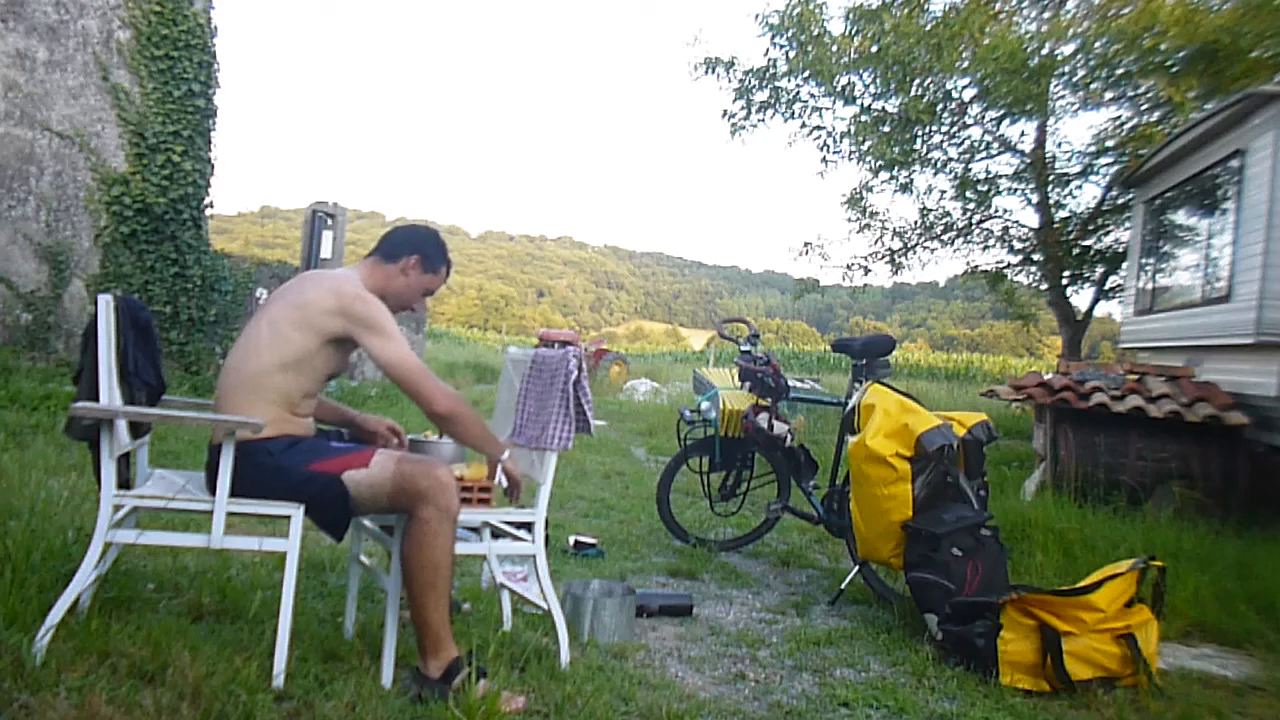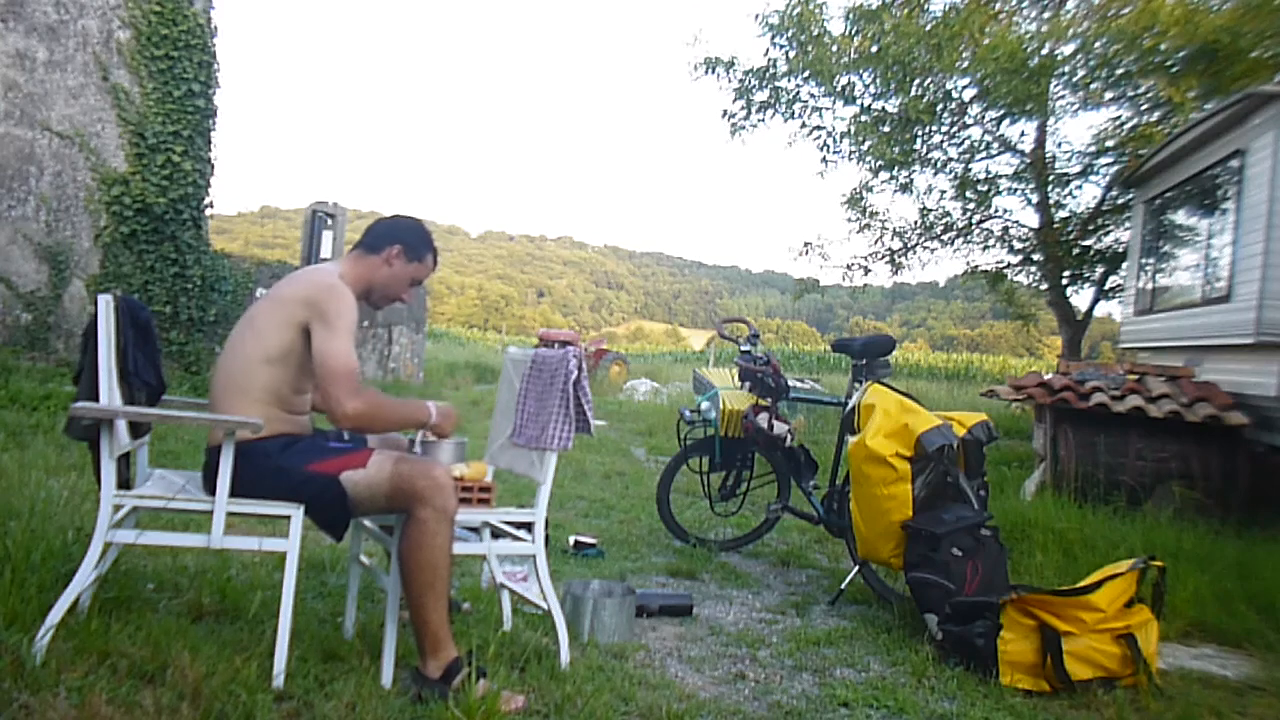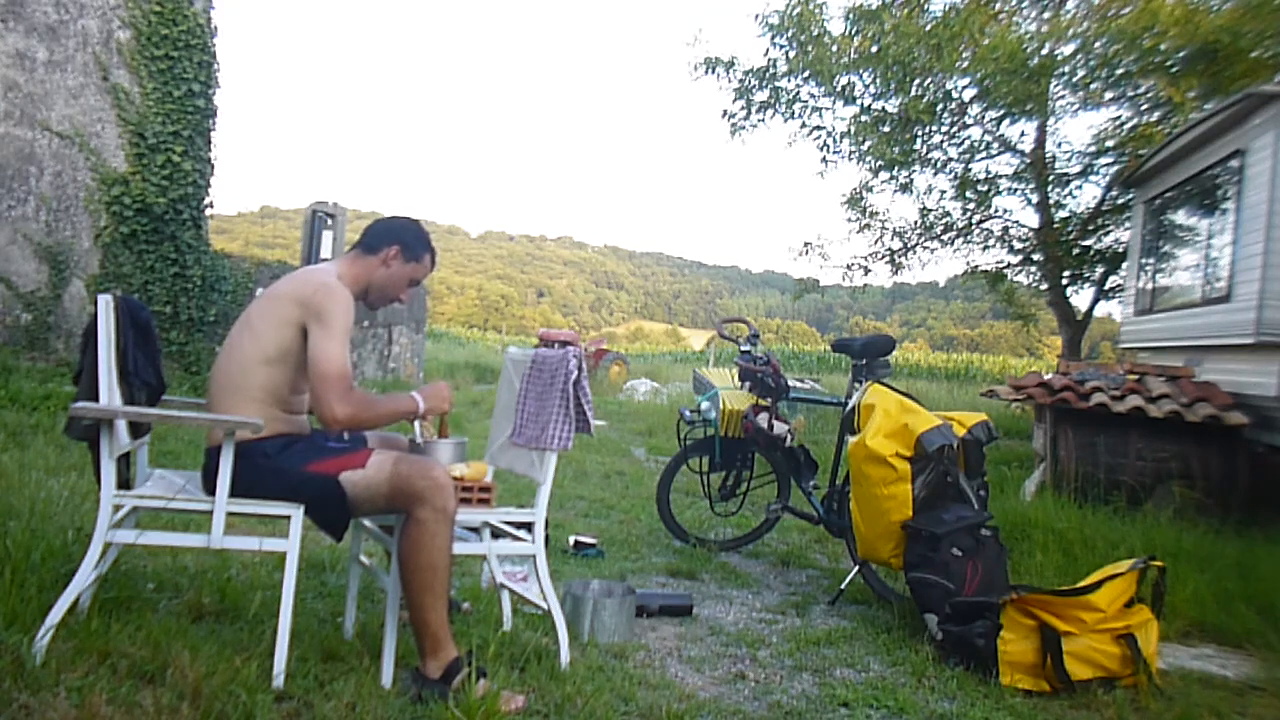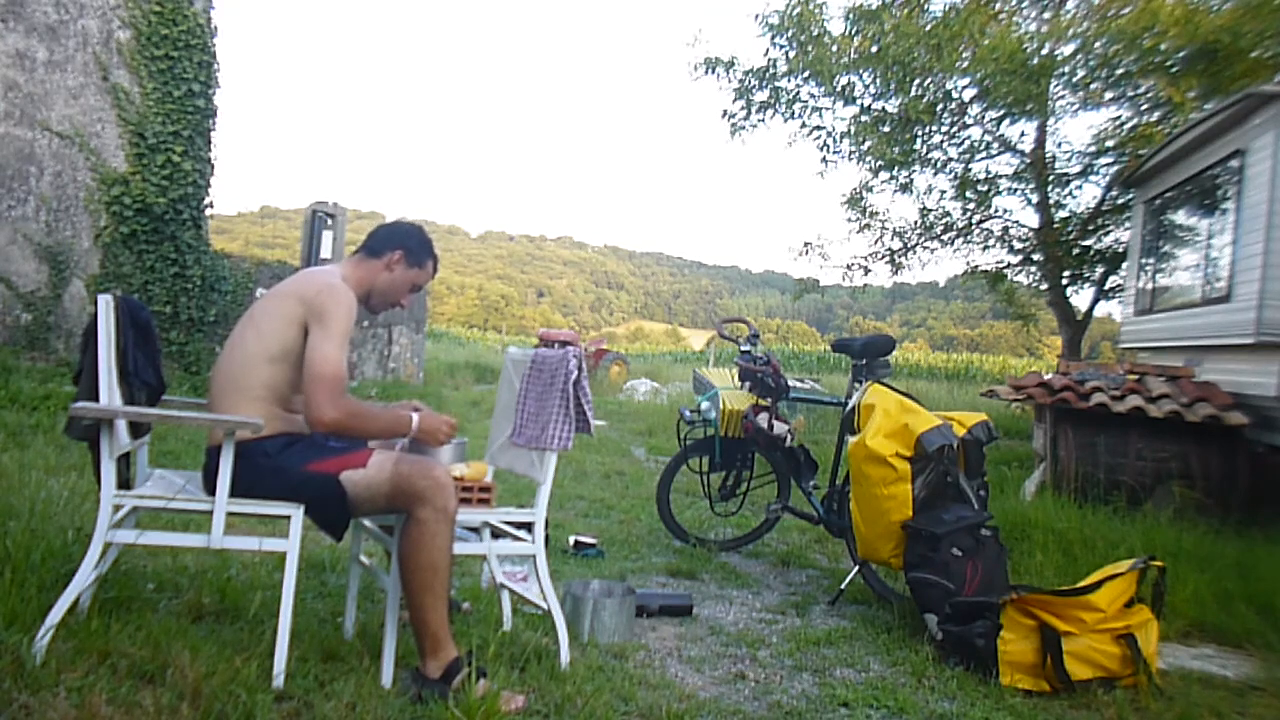
dt=0.5s
person 1, frame 1
left shoulder: (320, 286)
right shoulder: (356, 302)
right elbow: (439, 402)
left wrist: (354, 420)
right wrist: (499, 453)
left hip: (259, 447)
right hip: (262, 457)
left knee: (405, 457)
right knee: (433, 484)
left ankle: (426, 595)
right ankle: (439, 669)
person 1, frame 2
left shoulder: (316, 284)
right shoulder: (332, 293)
right elbow: (349, 408)
left wrist: (411, 416)
right wrist: (429, 412)
left hip: (264, 448)
right hip: (258, 457)
left knee: (403, 452)
right knee: (431, 485)
left ankle: (426, 593)
right ankle: (439, 670)
person 1, frame 3
left shoulder: (314, 284)
right shoulder: (329, 293)
right elbow: (339, 411)
left wrist: (401, 405)
right wrist: (418, 400)
left hip: (263, 447)
right hip: (257, 458)
left knee: (401, 452)
right knee: (430, 485)
left ankle: (426, 595)
right ankle: (439, 669)
person 1, frame 4
left shoulder: (317, 285)
right shoulder: (334, 293)
right elbow: (326, 414)
left wrist: (391, 414)
right wrist: (412, 425)
left hip: (260, 448)
right hip: (260, 456)
left knee: (400, 458)
right knee: (431, 484)
left ankle: (426, 596)
right ankle: (439, 669)
